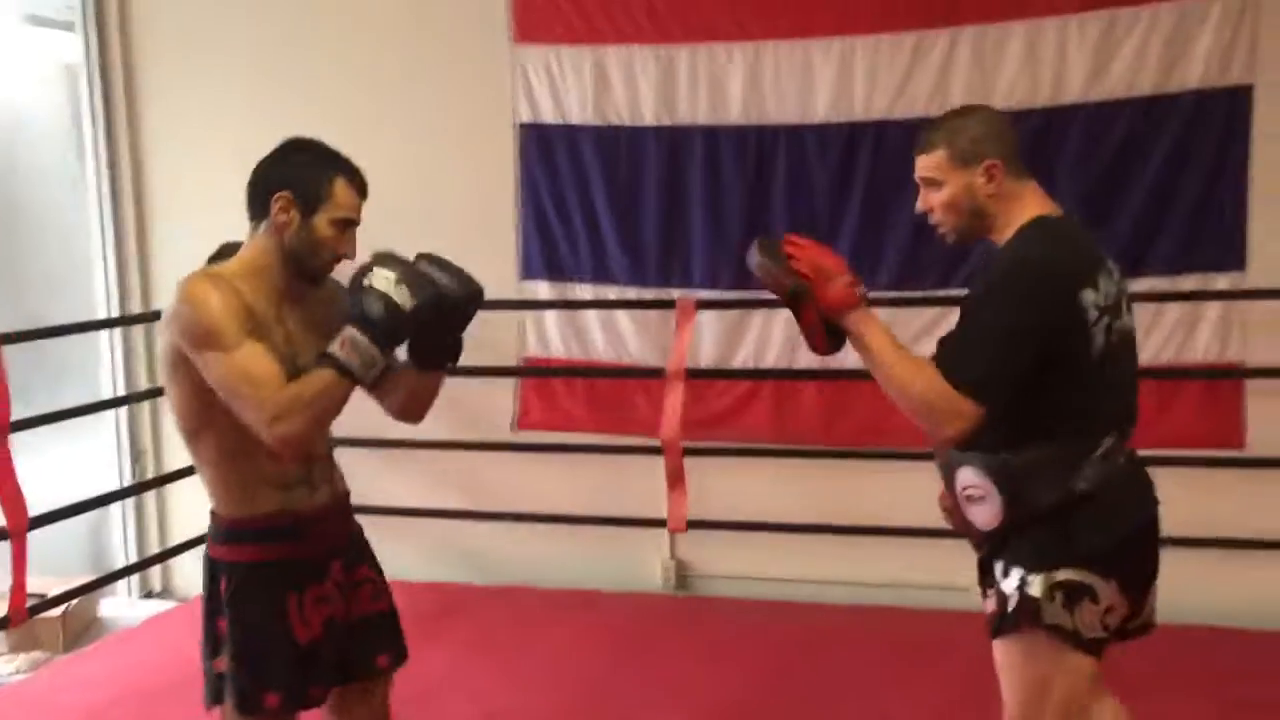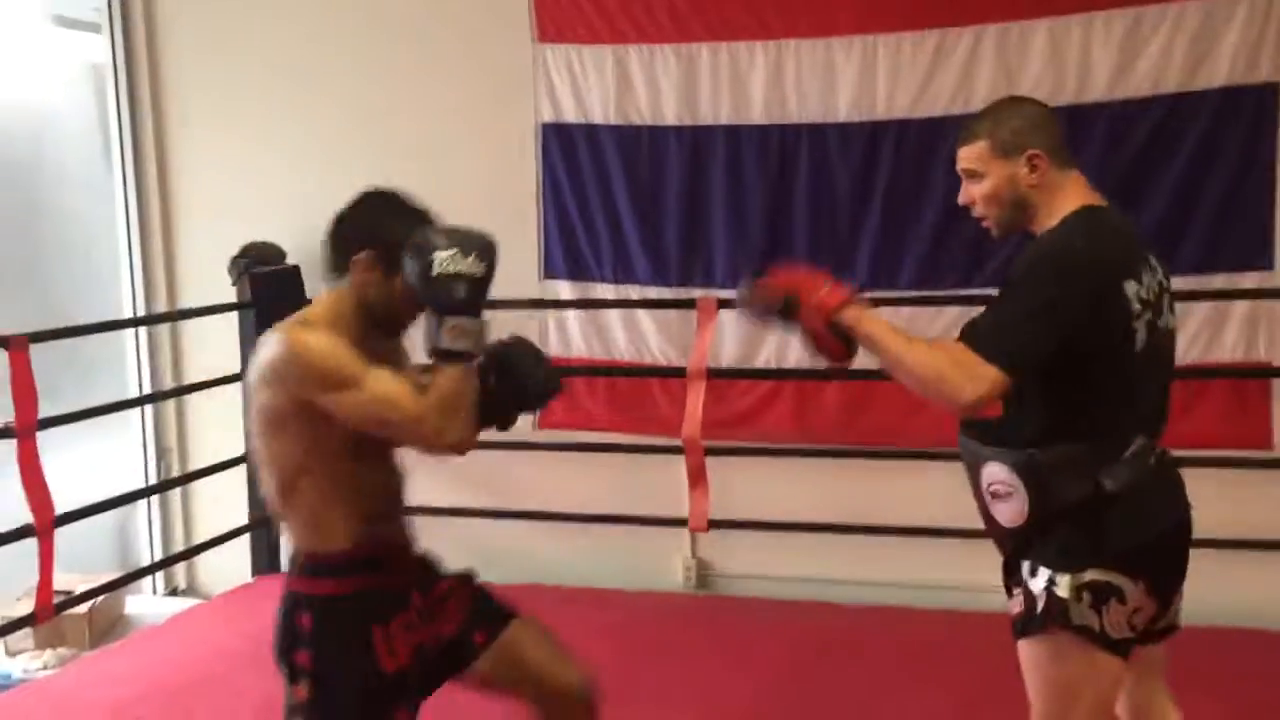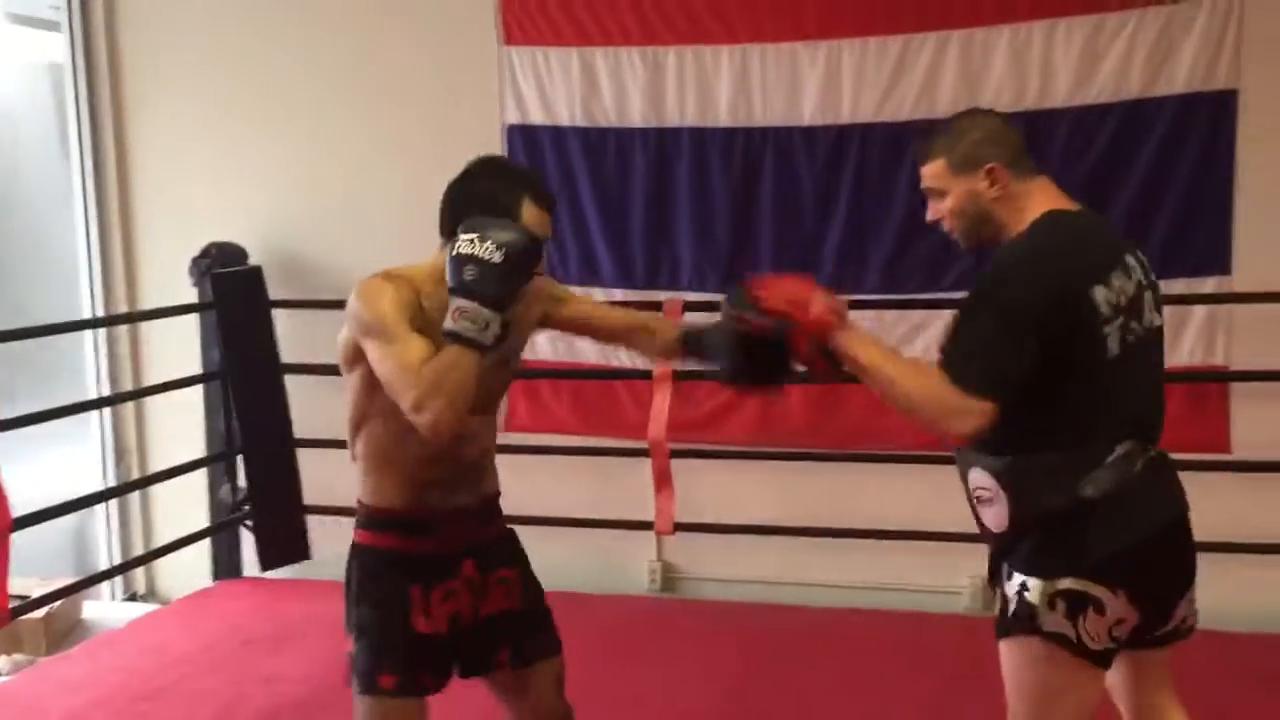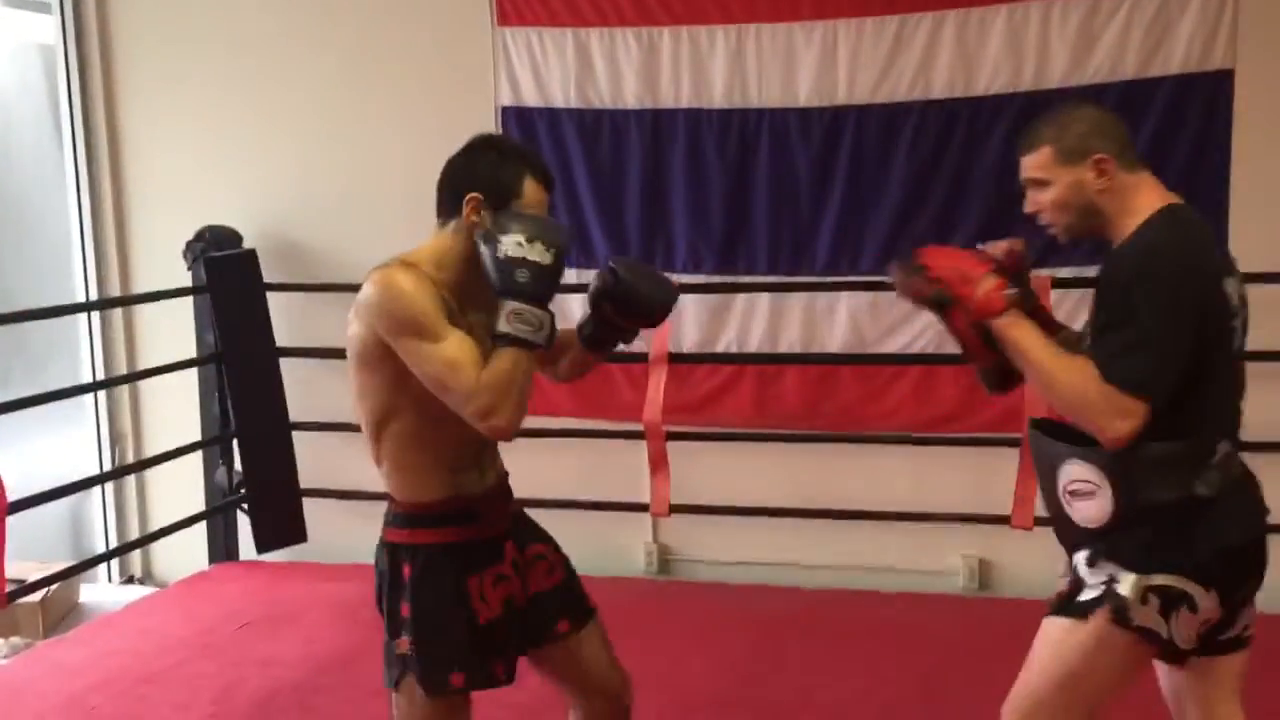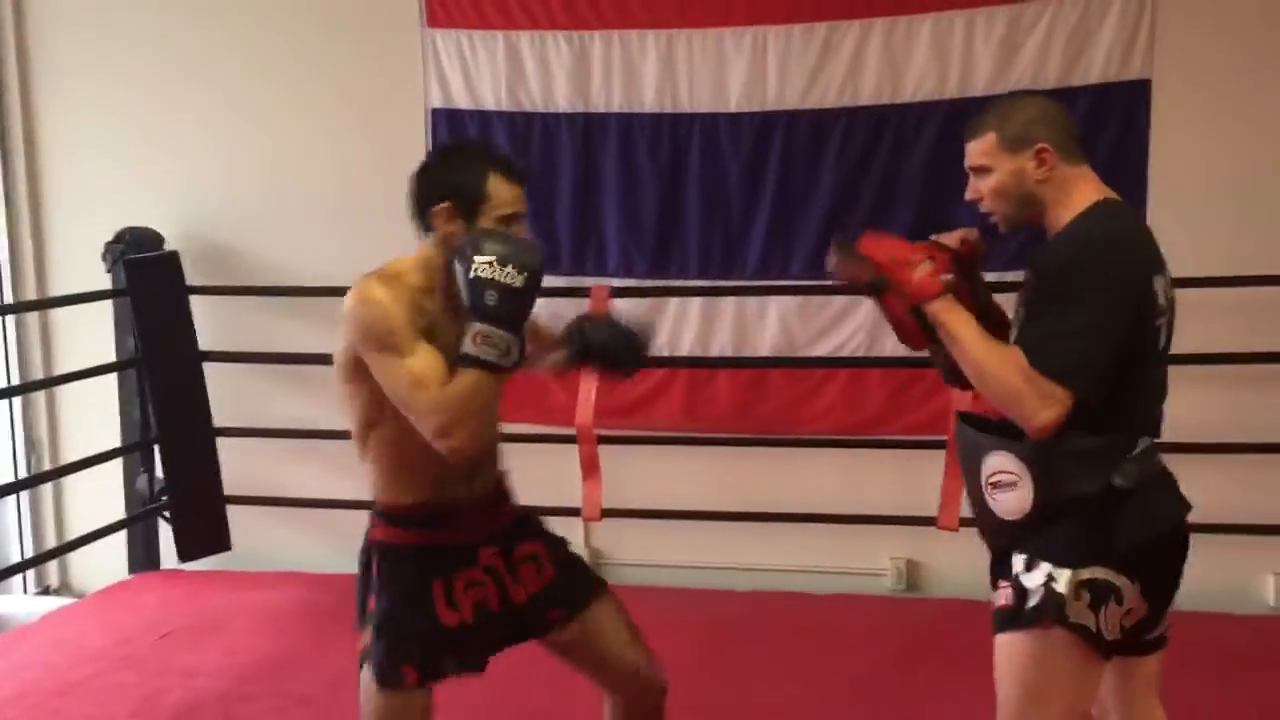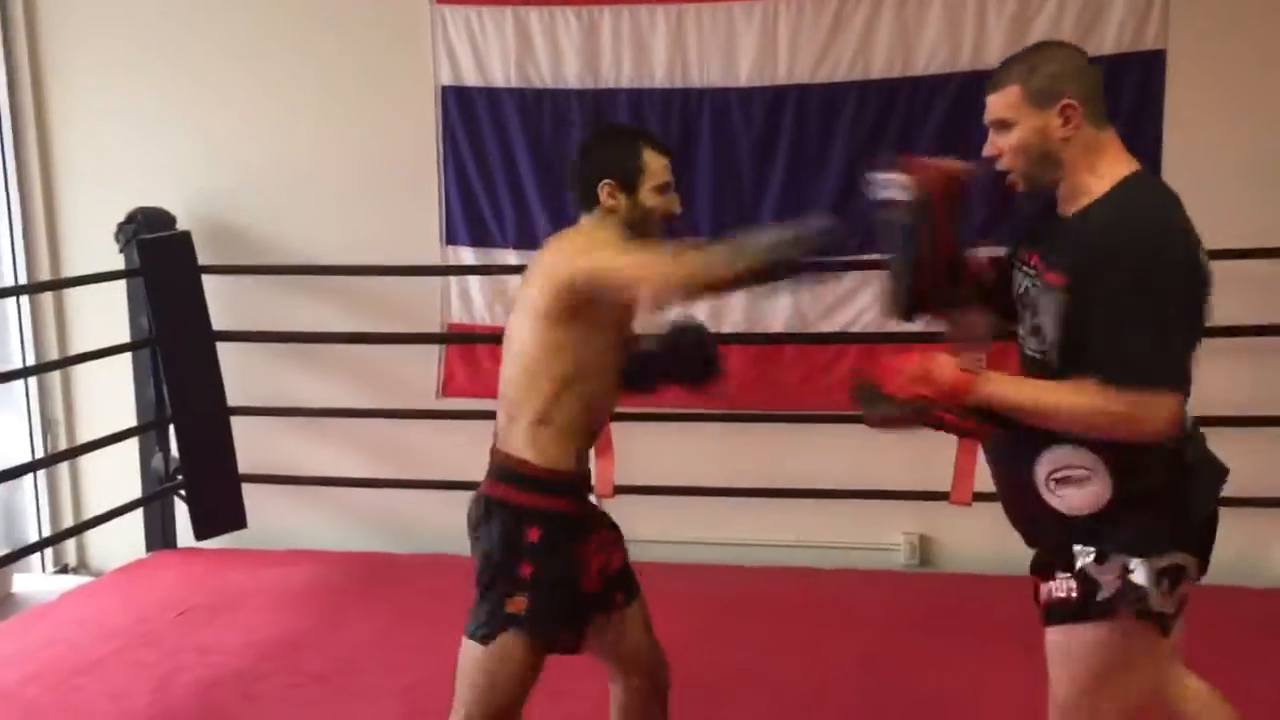
dt=0.3s
person 1, frame 1
left shoulder: (1025, 272)
right shoulder: (1073, 249)
left elbow: (947, 414)
left wrist: (847, 306)
right wrist: (986, 468)
left hip: (1064, 534)
right hip: (1100, 514)
person 1, frame 2
left shoulder: (1064, 260)
right shoulder: (1113, 242)
left elbow: (968, 384)
left wrist: (844, 309)
right wrist: (1022, 443)
left hip: (1090, 533)
right hip: (1133, 514)
person 1, frame 3
left shoulder: (1028, 270)
right shoulder: (1107, 245)
left elbow: (961, 413)
left wrist: (829, 326)
left hip: (1075, 538)
right hip: (1141, 516)
person 1, frame 4
left shoulder: (1156, 262)
right shoulder: (1182, 244)
left elbow: (1113, 415)
right elbow: (1113, 371)
left wrist: (996, 311)
right wrist: (1027, 309)
left hip: (1161, 543)
right hip: (1208, 526)
person 1, frame 5
left shoulder: (1085, 256)
right shoulder: (1116, 239)
left elbow: (1038, 406)
right elbow: (1045, 362)
left wrist: (935, 296)
right wrist: (964, 288)
left hip: (1086, 534)
right hip: (1129, 520)
person 1, frame 6
left shoulder: (1139, 235)
right shoulder: (1056, 215)
left elbow: (1145, 410)
right elbow: (983, 313)
left wrist: (967, 385)
left hip: (1129, 521)
right hip: (1120, 511)
person 2, frame 1
left shoulder: (323, 296)
right shoulder: (202, 302)
left elbow: (408, 405)
right elbow: (282, 426)
left wrist: (436, 339)
right wrist: (367, 332)
left hip: (339, 544)
right hip: (258, 566)
person 2, frame 2
left shoulder: (375, 338)
right shoulder: (301, 349)
left elbow: (436, 418)
right elbow: (442, 432)
left wrist: (497, 390)
right wrist: (457, 316)
left hip: (408, 577)
right hip: (339, 603)
person 2, frame 3
left shoulder: (522, 289)
right shoulder: (382, 299)
left elbow: (632, 328)
right elbow: (433, 415)
left wrist: (714, 337)
right wrist: (478, 299)
left hip: (484, 540)
right hip: (397, 558)
person 2, frame 4
left shoulder: (487, 279)
right shoulder: (396, 290)
left elbow: (561, 363)
right elbow: (495, 414)
left wrist: (606, 323)
right wrist: (524, 298)
left hip: (505, 526)
right hip: (430, 550)
person 2, frame 5
left shoulder: (476, 279)
right shoulder: (379, 299)
left elbow: (541, 348)
right elbow: (453, 437)
left wrist: (583, 345)
right wrist: (494, 322)
left hip: (498, 526)
right hip: (413, 548)
person 2, frame 6
left shoulder: (602, 263)
right shoulder: (583, 254)
right elbow: (669, 278)
left wrist: (645, 367)
right wrist: (785, 242)
left hip: (567, 508)
right hip: (526, 515)
